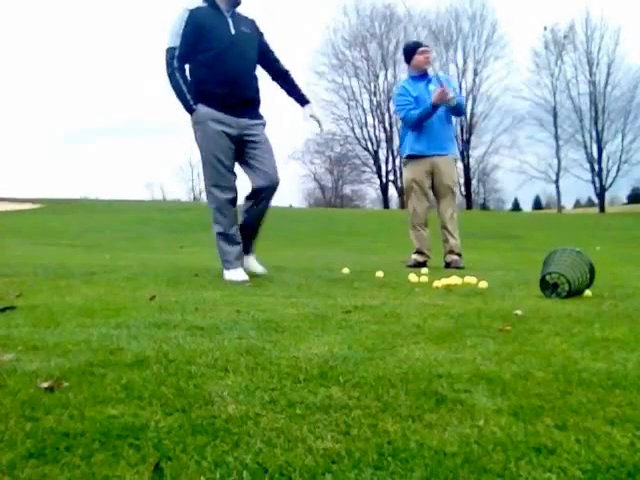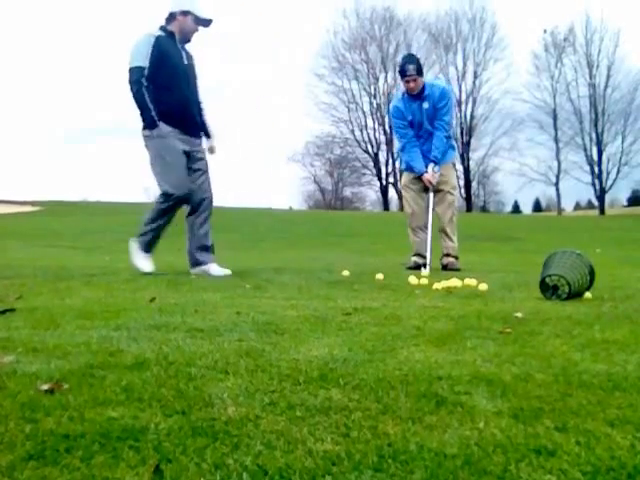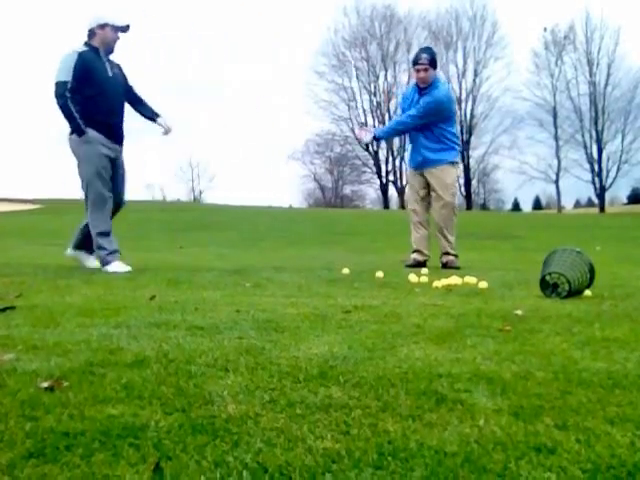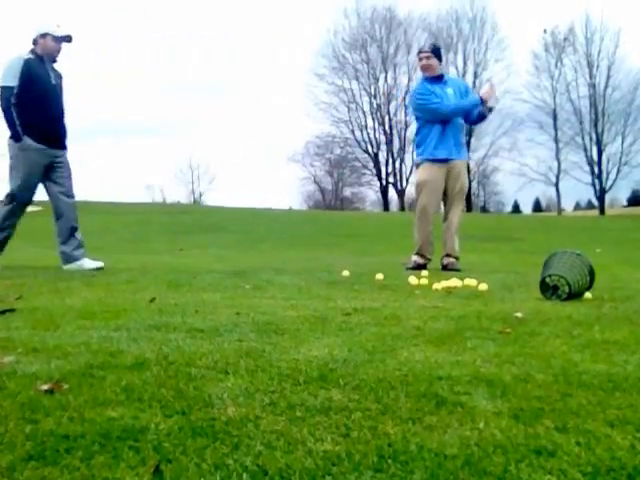
dt=0.7s
person 1, frame 1
left shoulder: (248, 26)
left elbow: (273, 65)
right elbow: (174, 64)
left wrist: (304, 102)
right wrist: (192, 106)
left hip: (250, 119)
right hip: (213, 118)
left knee: (267, 181)
right knee: (222, 191)
left ankle: (244, 247)
right ankle: (231, 261)
person 1, frame 2
left shoulder: (186, 55)
right shoulder: (151, 42)
right elbow: (138, 82)
left wrist: (208, 134)
right wrist: (154, 124)
left hip: (192, 137)
right hip: (164, 134)
left knee: (202, 197)
right knee: (174, 191)
left ankle: (202, 261)
right ankle: (142, 244)
person 1, frame 3
left shoulder: (115, 68)
right shoulder: (77, 58)
left elbow: (132, 98)
right elbow: (63, 95)
left wrist: (157, 118)
right wrist: (81, 131)
left hip: (114, 143)
right hip: (91, 141)
left knee: (114, 200)
right knee: (99, 199)
left ankle: (80, 246)
right ankle: (108, 256)
person 1, frame 4
left shoulder: (55, 75)
right shoulder: (22, 64)
left wrist: (59, 144)
right wrist: (20, 137)
left hip: (56, 150)
right hip: (29, 147)
left knee: (65, 203)
left ankle: (74, 257)
person 2, frame 1
left shoulder: (441, 81)
right shoulder: (402, 90)
left elbow: (458, 111)
right elbow: (410, 117)
left wrist: (452, 99)
right wrist: (433, 102)
left hip: (445, 153)
right hip: (415, 155)
left knee: (448, 205)
right knee: (417, 207)
left ankle: (452, 253)
right ankle: (420, 253)
person 2, frame 2
left shoulder: (442, 92)
right shoulder: (397, 107)
left elbow: (443, 130)
right elbow: (407, 142)
left wrist: (433, 163)
right wrist: (422, 171)
left hip: (442, 161)
right hip: (413, 166)
left knee: (447, 210)
right knee: (414, 213)
left ankle: (449, 256)
right ankle: (419, 256)
person 2, frame 3
left shoulder: (441, 95)
right shoulder: (409, 93)
left elbow: (409, 121)
right elbow: (402, 122)
left wrist: (376, 134)
right wrist: (376, 132)
left hip: (442, 159)
right hip: (417, 160)
left knee: (444, 208)
right knee: (416, 209)
left ankle: (449, 254)
right ankle: (419, 254)
person 2, frame 4
left shoulder: (459, 86)
right shoulder: (420, 91)
left elbow: (472, 118)
right elbow: (445, 111)
left wrist: (484, 107)
right wrist: (478, 100)
left hip: (457, 157)
right hip: (430, 158)
left knee: (454, 209)
right knee: (425, 208)
left ankle: (450, 256)
right ankle: (421, 256)
